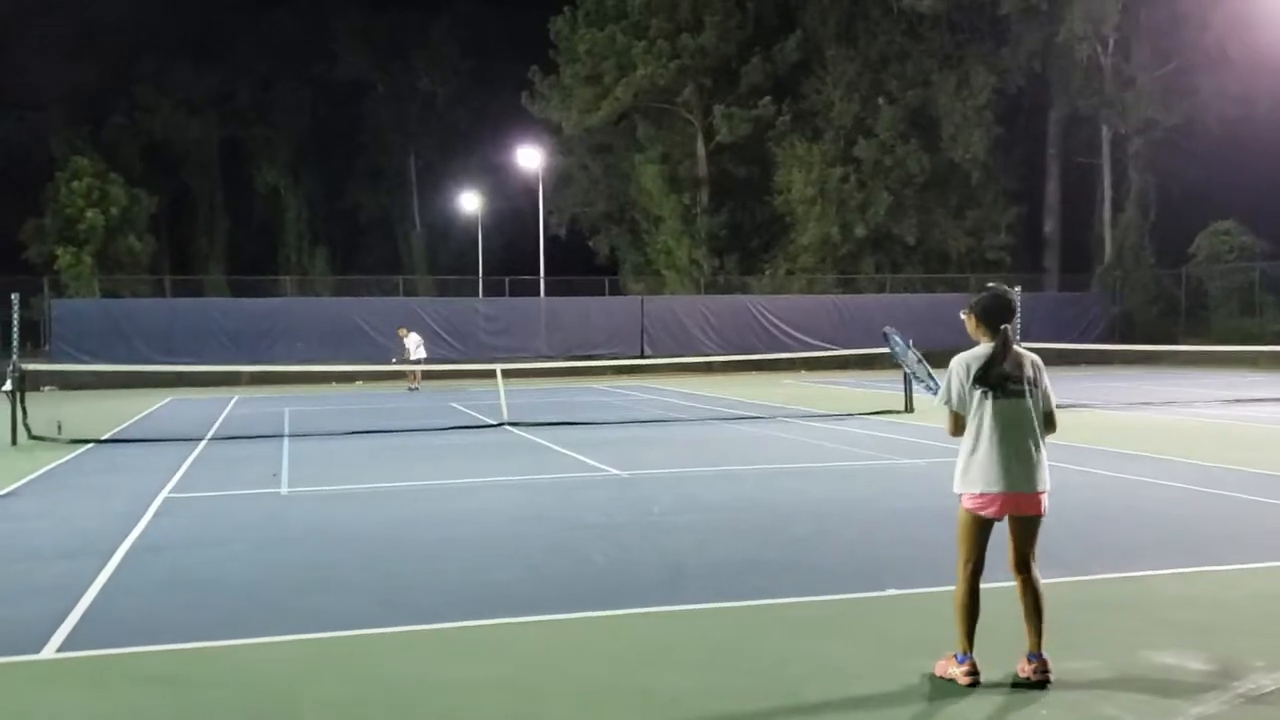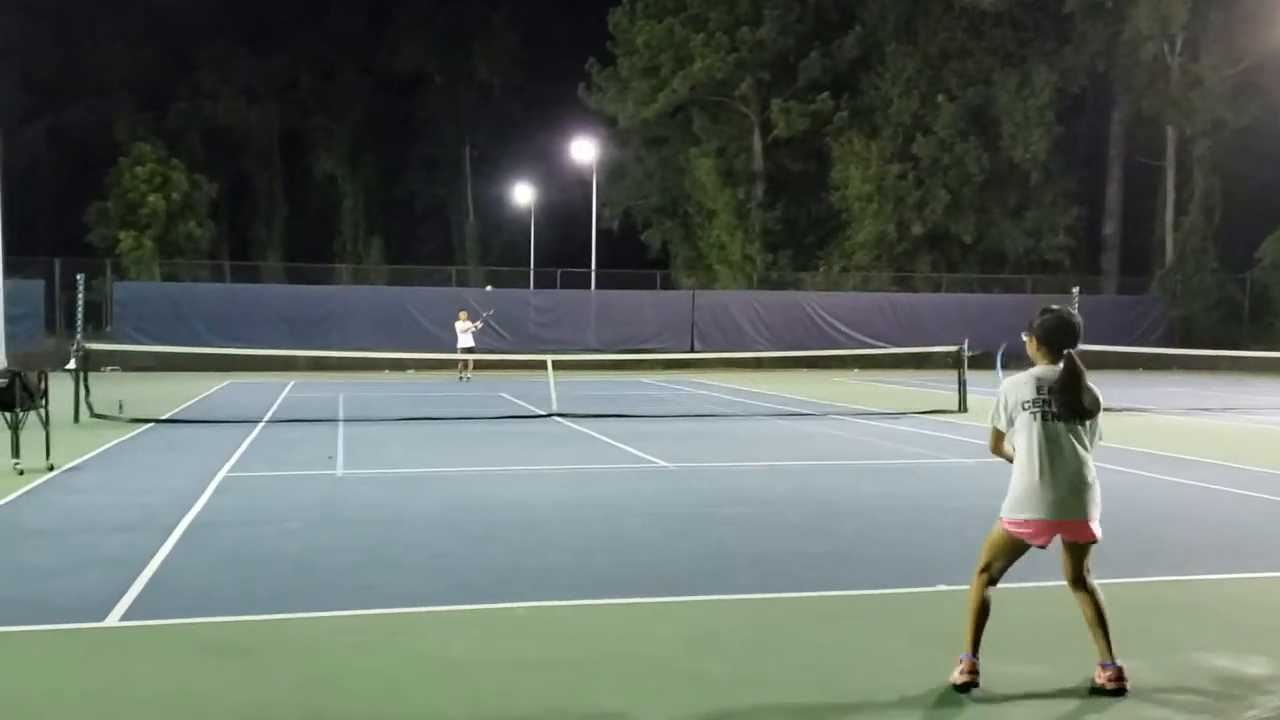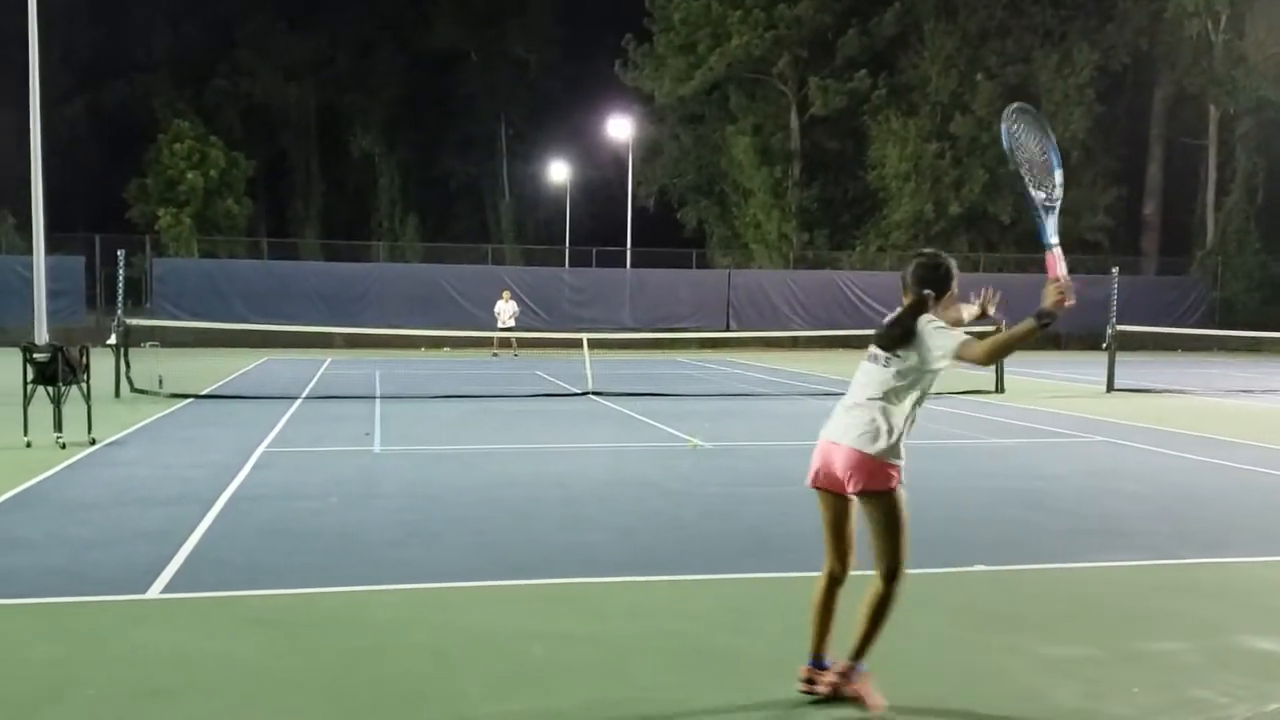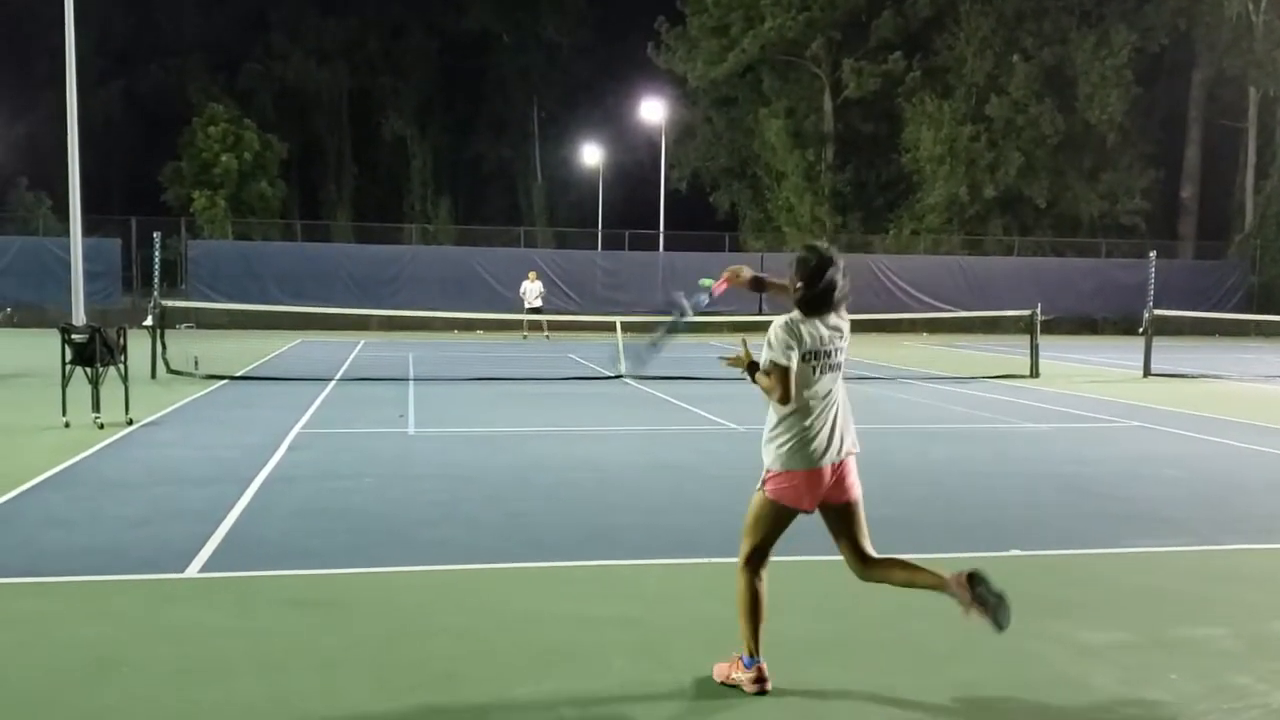
dt=0.7s
person 1, frame 1
left shoulder: (964, 363)
right shoulder: (1032, 363)
left elbow: (955, 429)
right elbow: (1050, 425)
left hip: (983, 482)
right hip: (1030, 482)
left knee: (969, 570)
right knee: (1024, 568)
left ankle: (965, 661)
right ankle: (1036, 660)
person 1, frame 2
left shoulder: (1014, 387)
right shoulder: (1089, 394)
left elbow: (997, 445)
right elbow: (1083, 448)
left hip: (1030, 506)
right hip: (1078, 506)
left knee: (983, 576)
right knee: (1080, 581)
left ankle: (969, 665)
right ankle: (1110, 668)
person 1, frame 3
left shoulder: (898, 321)
right shoulder: (930, 331)
right elbow: (983, 353)
left wrist: (972, 312)
right wrist: (1043, 316)
left hip: (832, 444)
right hip: (870, 455)
left knee: (836, 567)
right knee: (889, 572)
left ankle: (815, 669)
right ankle: (850, 672)
person 1, frame 4
left shoulder: (785, 328)
right shoulder: (837, 322)
left elbow: (781, 394)
left wrist: (751, 368)
right wrist: (757, 281)
left hip: (793, 466)
right hip: (838, 462)
left knee: (751, 558)
right knee: (865, 564)
left ankle: (750, 667)
right ankle: (963, 585)
